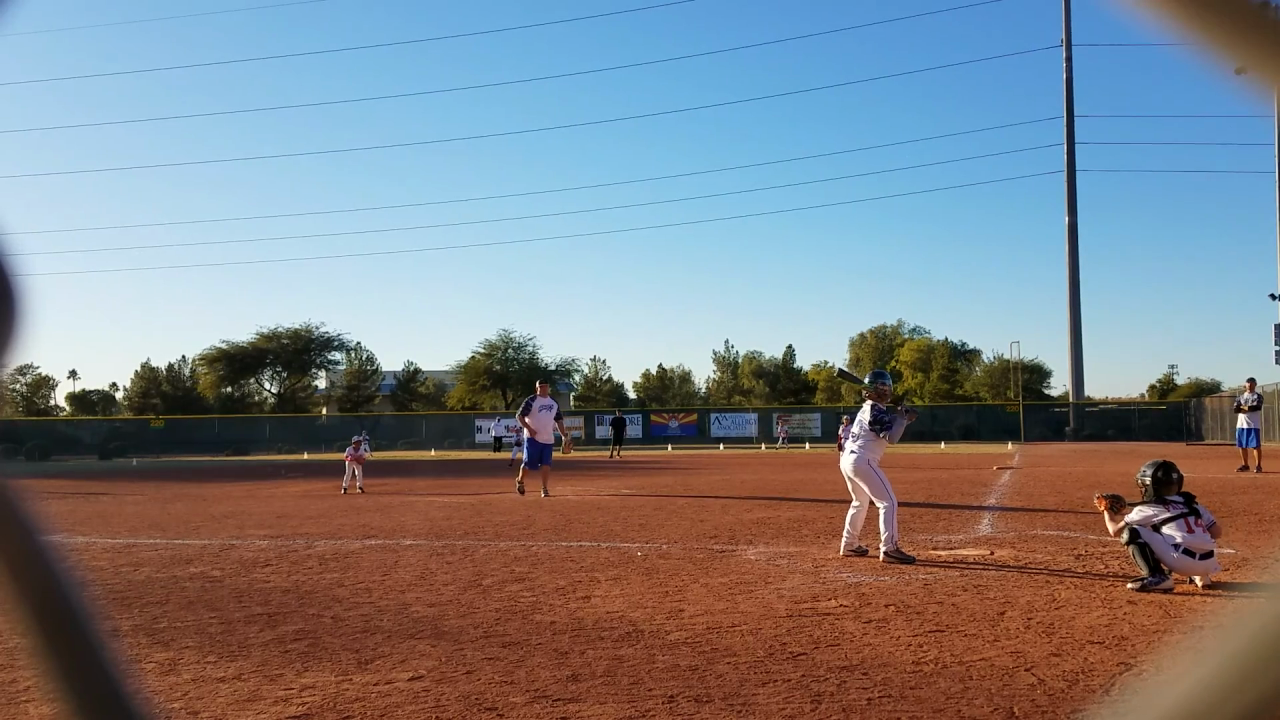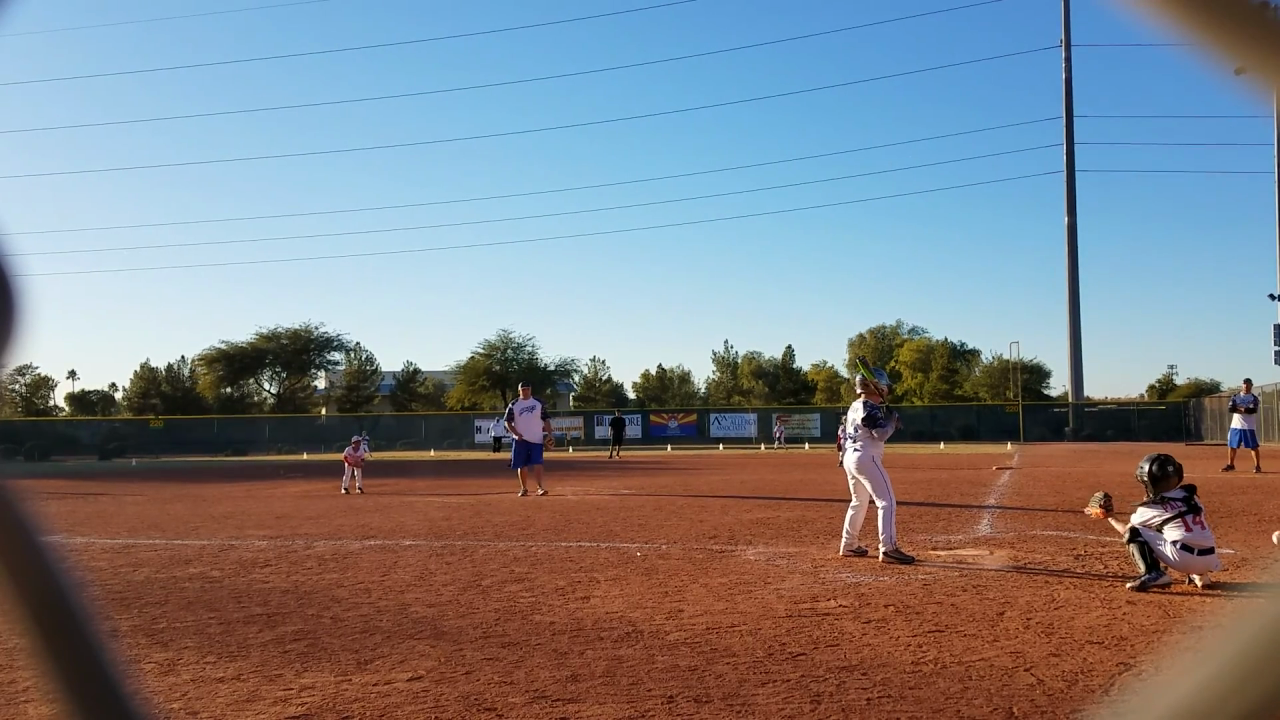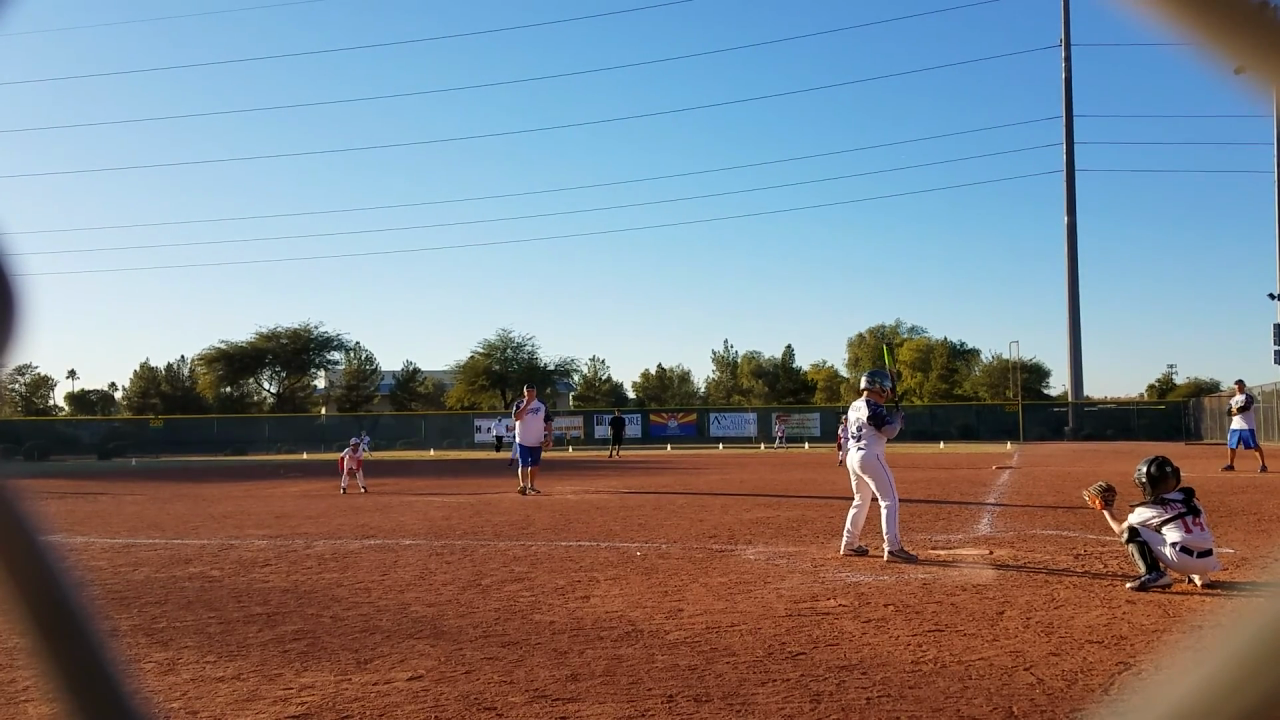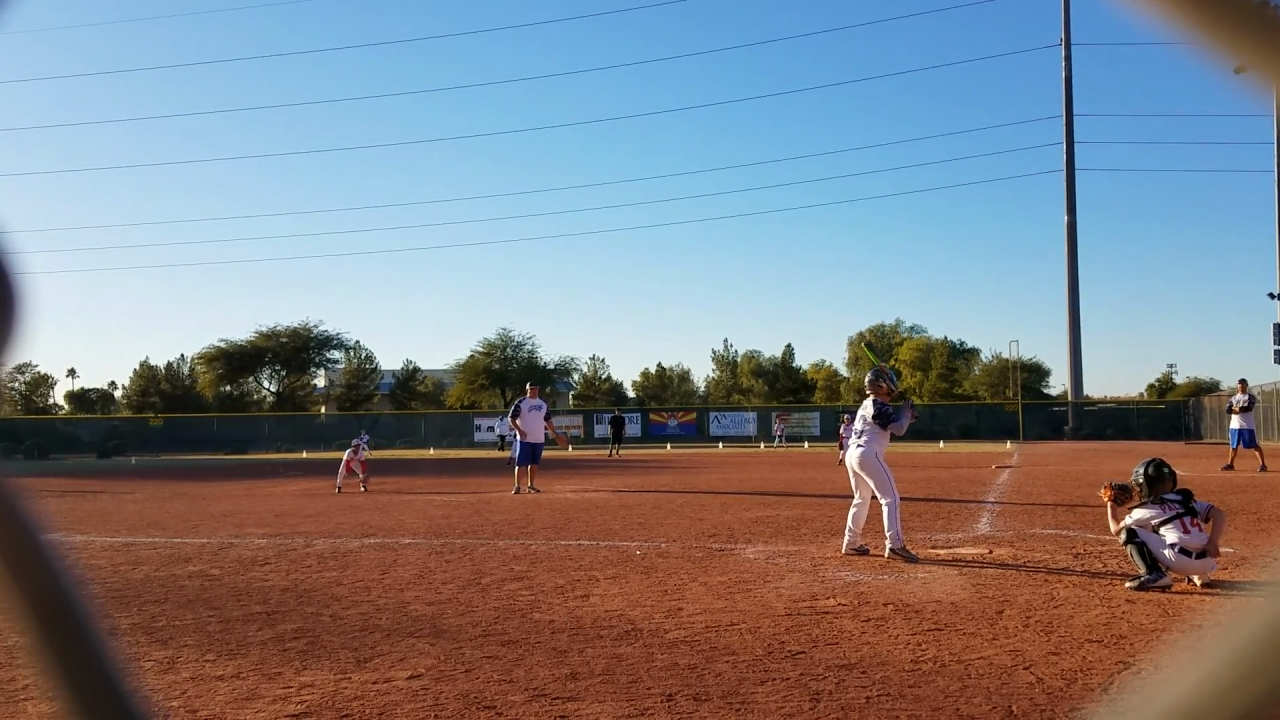
dt=0.7s
person 1, frame 1
left shoulder: (867, 408)
right shoulder: (878, 412)
left elbow: (884, 426)
right elbow: (891, 438)
left wrist: (903, 418)
right wrist: (902, 419)
left hip: (847, 459)
right hip: (863, 461)
left knee: (860, 502)
right knee: (888, 503)
left ankle: (849, 544)
right ankle: (889, 549)
person 1, frame 2
left shoulder: (854, 407)
right shoulder: (871, 408)
right elbow: (881, 435)
left wrist: (887, 422)
right wrist: (892, 422)
left hip: (850, 457)
right hip: (866, 459)
left knee: (859, 502)
right knee: (886, 502)
left ankle: (849, 545)
right ankle: (888, 549)
person 1, frame 3
left shoulder: (854, 406)
right shoulder: (874, 408)
right elbow: (890, 431)
left wrist: (890, 420)
right wrist: (898, 418)
left hip: (853, 456)
right hip: (870, 456)
left knee: (861, 501)
right knee: (889, 501)
left ankle: (849, 543)
right ankle: (892, 548)
person 1, frame 4
left shoulder: (866, 405)
right shoulder: (880, 406)
left elbow: (887, 426)
right elbow: (898, 429)
left wrist: (905, 417)
right wrist: (906, 412)
left hip: (852, 454)
right hip: (868, 455)
left knee: (861, 499)
right knee: (890, 499)
left ankle: (851, 543)
right ankle: (895, 545)
